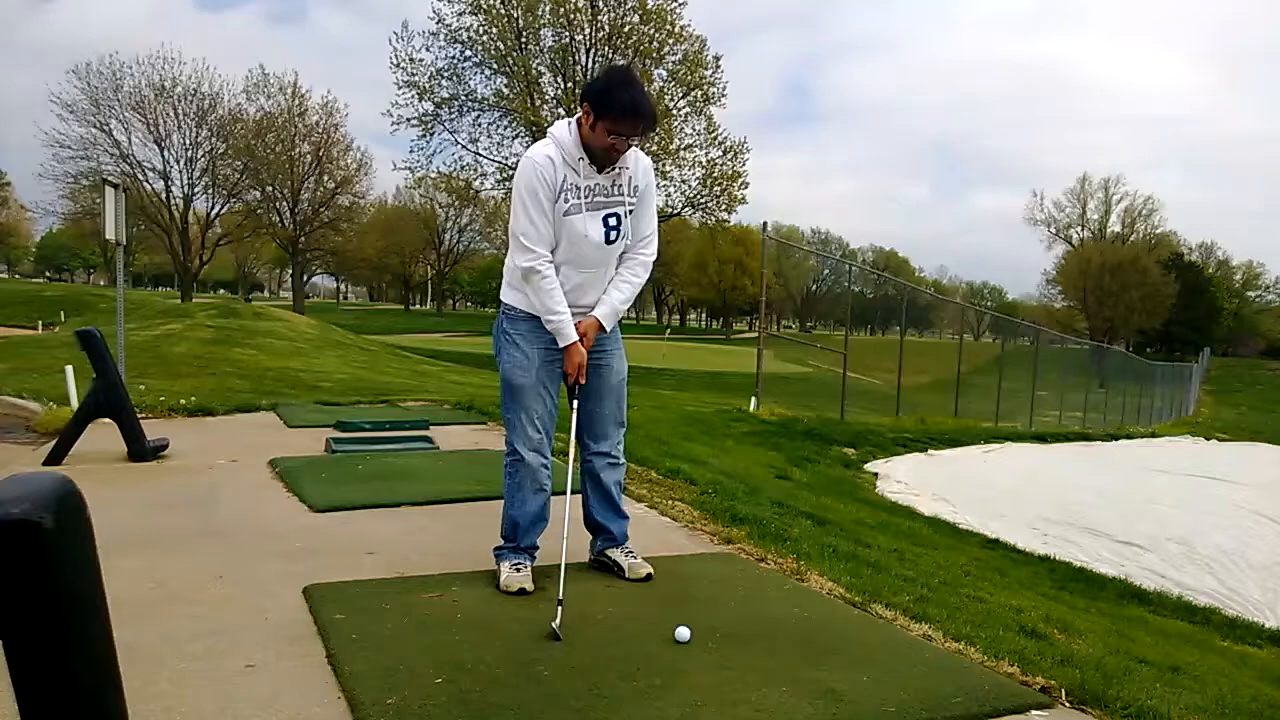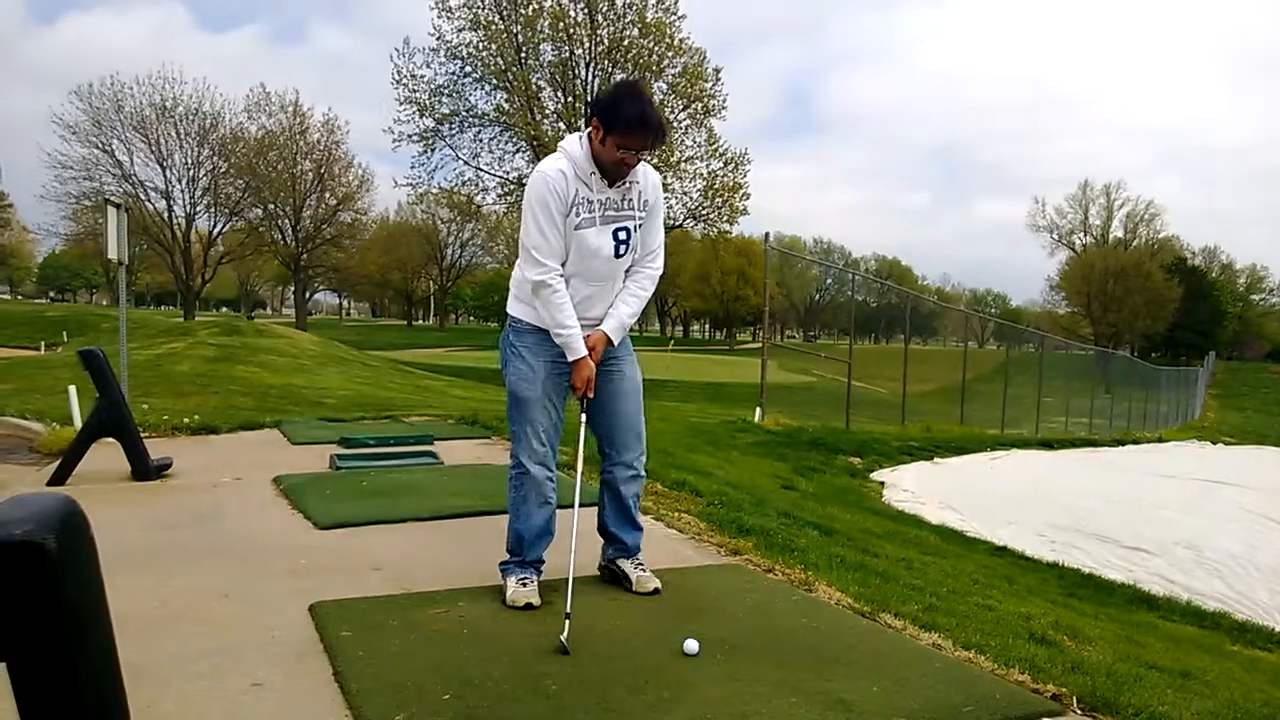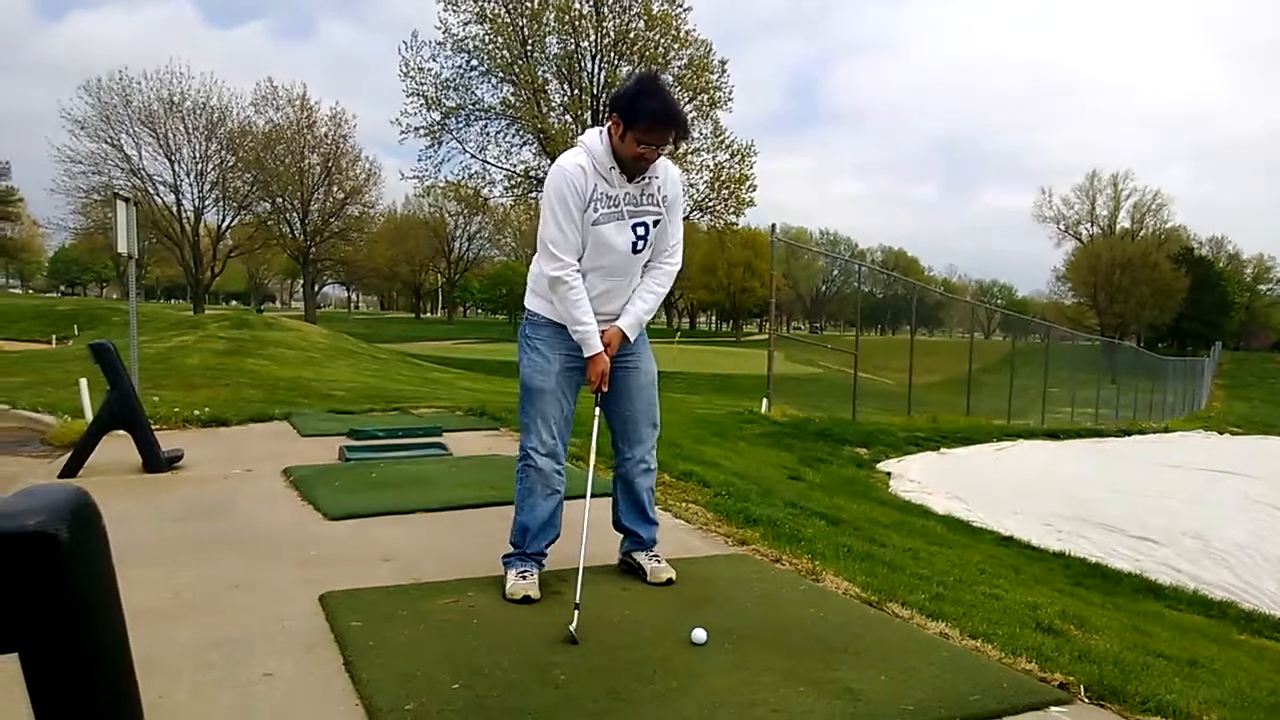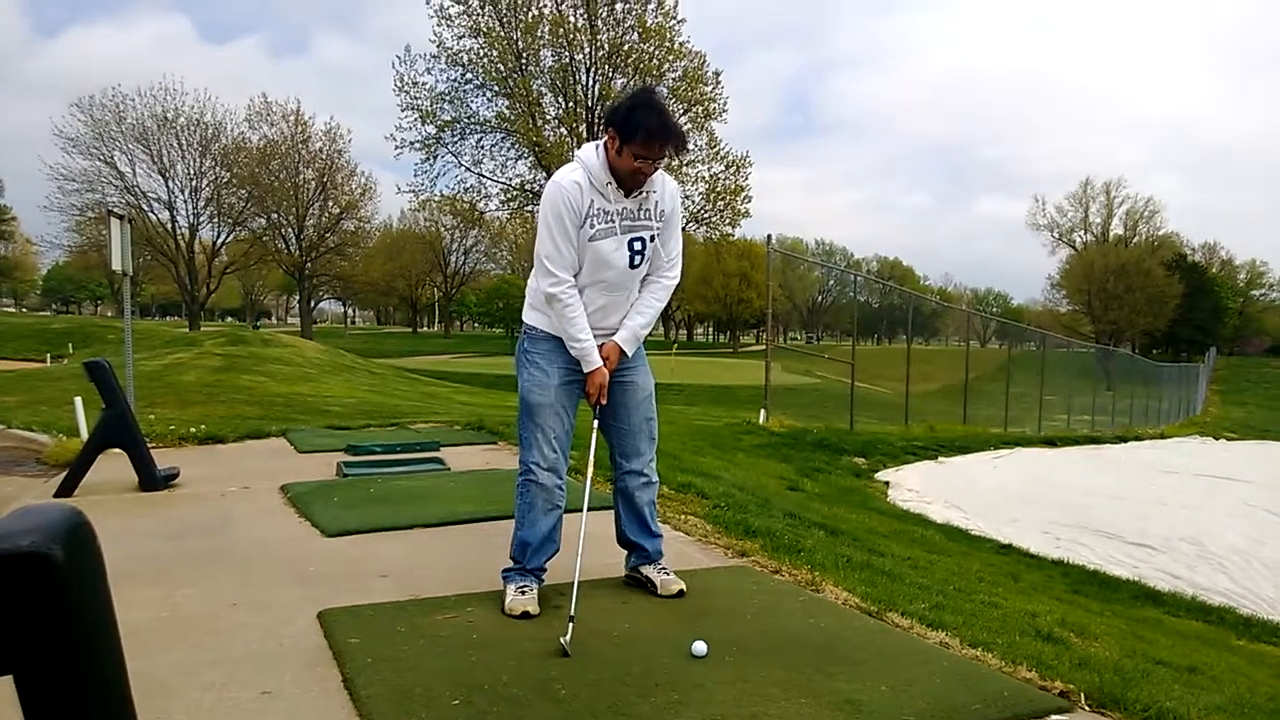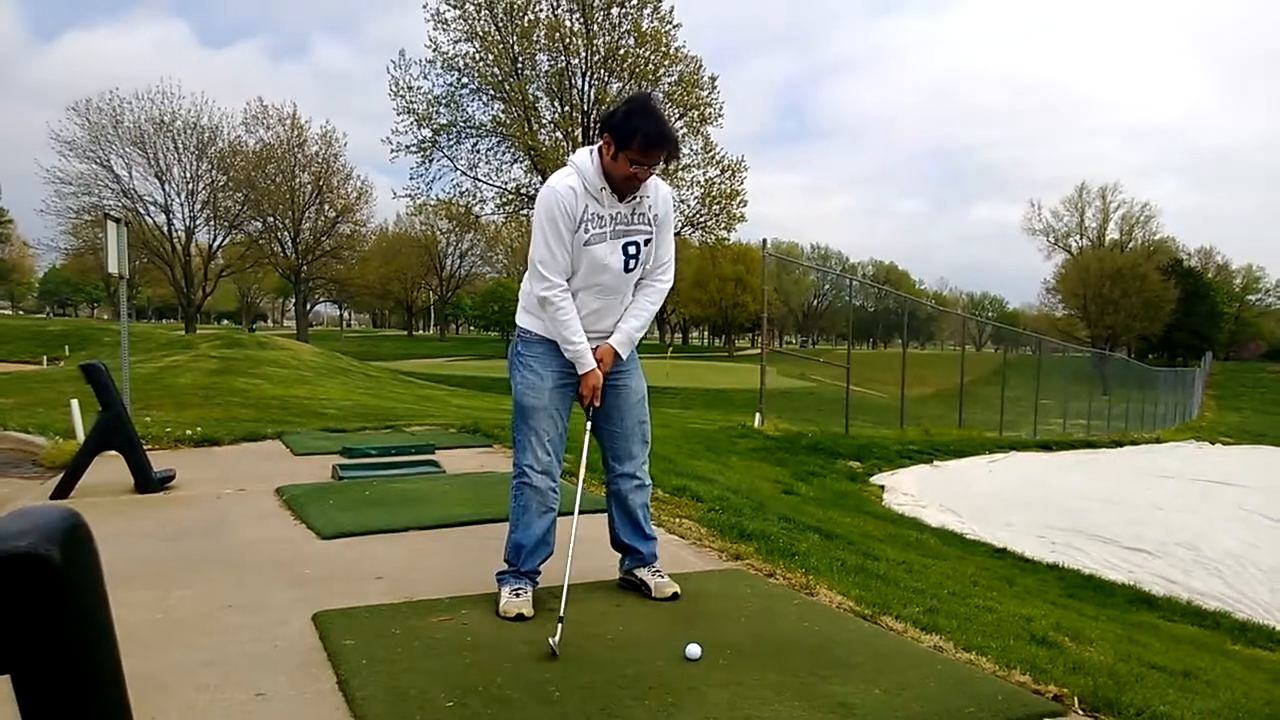
dt=0.5s
person 1, frame 1
left shoulder: (640, 169)
right shoulder: (542, 162)
left elbow: (640, 254)
right elbow: (532, 260)
left wrist: (598, 319)
right wrist: (566, 338)
left hip: (600, 322)
right hip: (534, 319)
left knee: (607, 444)
right knee: (530, 446)
left ankle: (611, 542)
right ankle: (516, 551)
person 1, frame 2
left shoulder: (648, 183)
right shoulder: (552, 176)
left elbow: (647, 267)
right elbow: (543, 273)
left wrist: (606, 333)
right wrist: (576, 351)
left hip: (609, 334)
right hip: (540, 332)
left knee: (626, 451)
right knee: (535, 459)
left ankle: (622, 553)
right ankle: (522, 566)
person 1, frame 3
left shoulder: (669, 179)
right shoulder: (572, 171)
left elbow: (666, 262)
right elbow: (561, 269)
left wrist: (622, 330)
right wrist: (592, 346)
left hip: (626, 329)
right hip: (557, 326)
left knee: (638, 447)
right knee: (543, 450)
left ankle: (639, 544)
right ankle: (524, 558)
person 1, frame 4
left shoulder: (666, 192)
right shoulder: (568, 187)
left elbow: (663, 276)
right elbow: (556, 284)
left wrist: (619, 344)
right wrist: (590, 359)
left hip: (623, 343)
right hip: (555, 340)
left knee: (638, 459)
right knee: (543, 465)
left ankle: (644, 558)
right ankle: (524, 574)
person 1, frame 5
left shoulder: (658, 197)
right shoulder: (562, 192)
left elbow: (657, 280)
right elbow: (549, 287)
left wrist: (614, 347)
right wrist: (583, 362)
left hip: (616, 346)
right hip: (548, 343)
left knee: (631, 463)
right knee: (537, 468)
left ankle: (639, 562)
right ankle: (519, 576)
